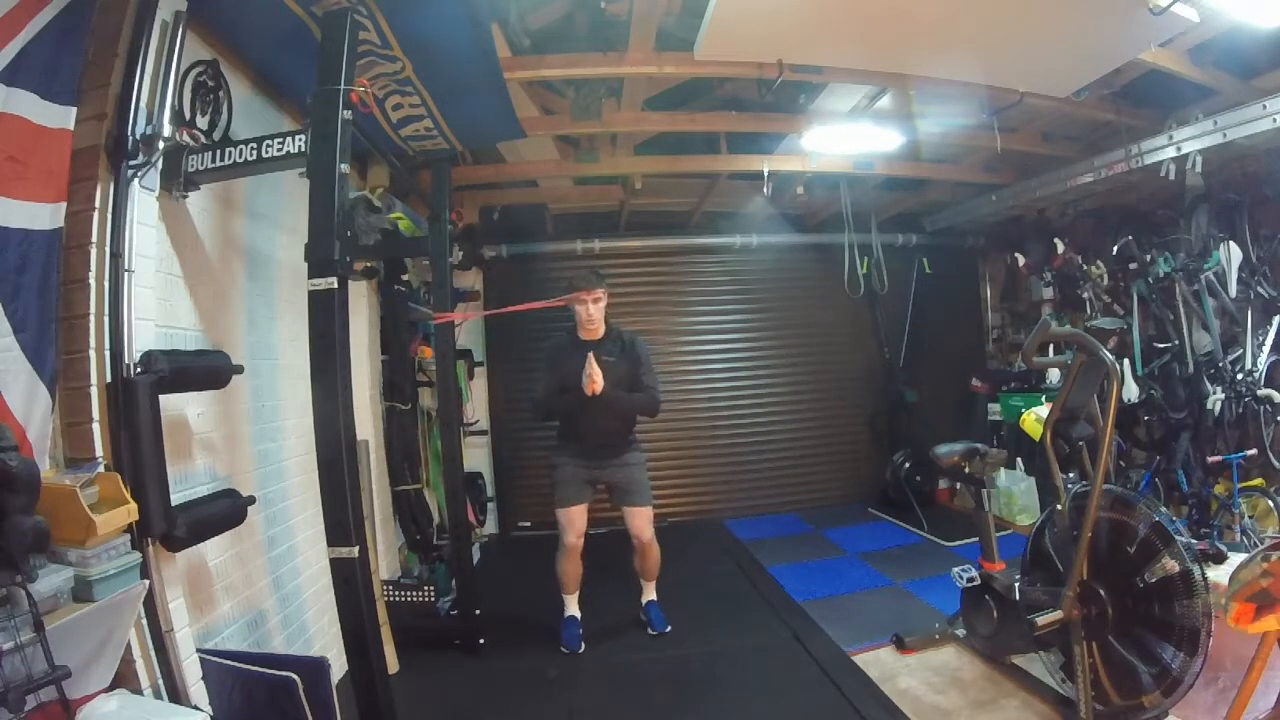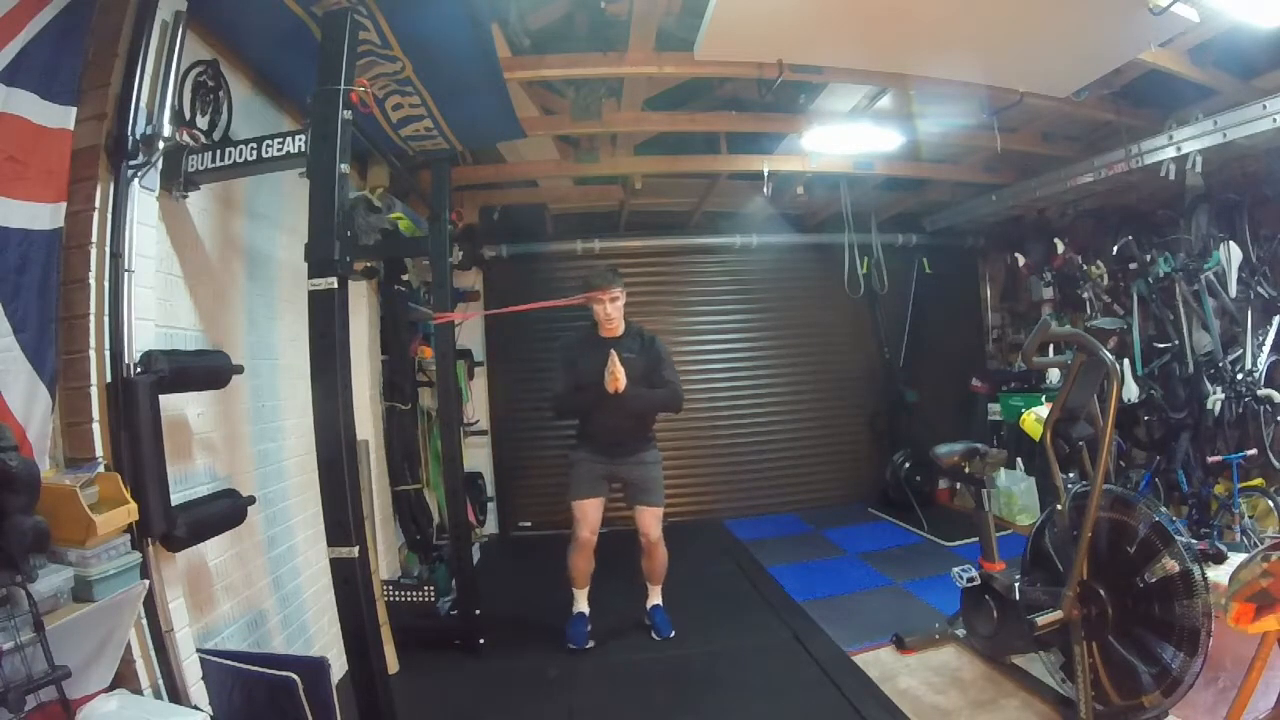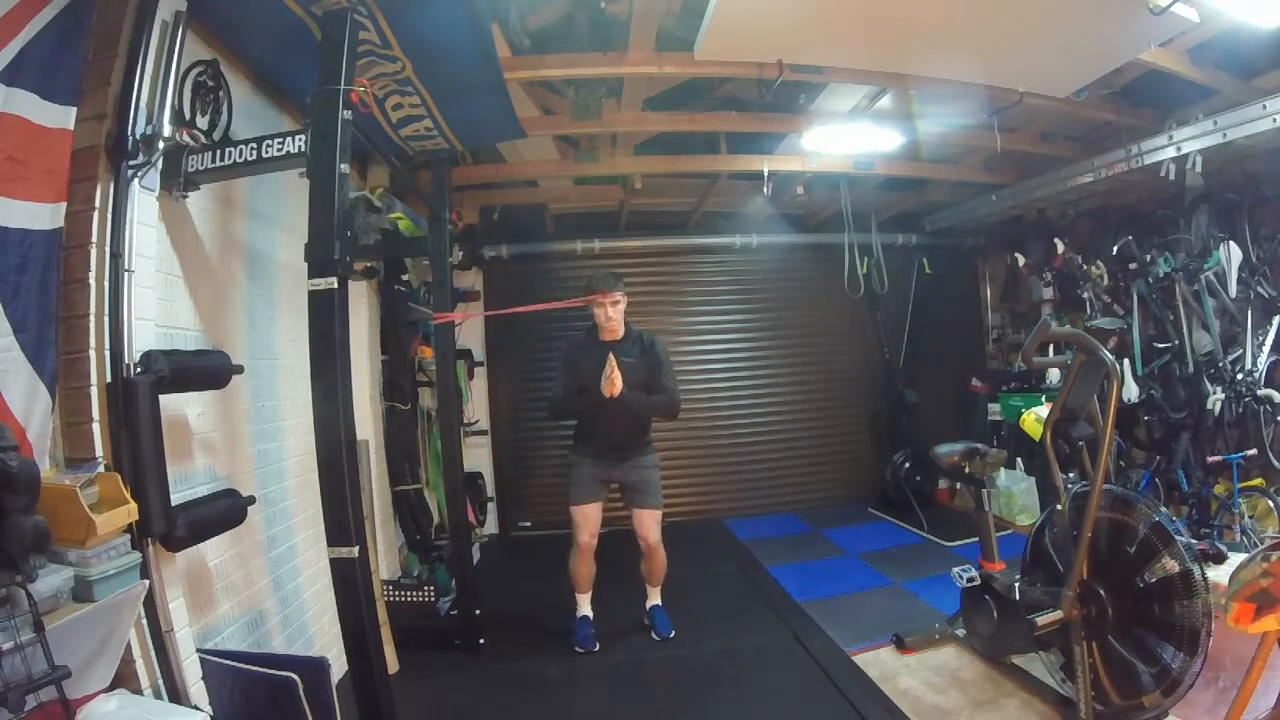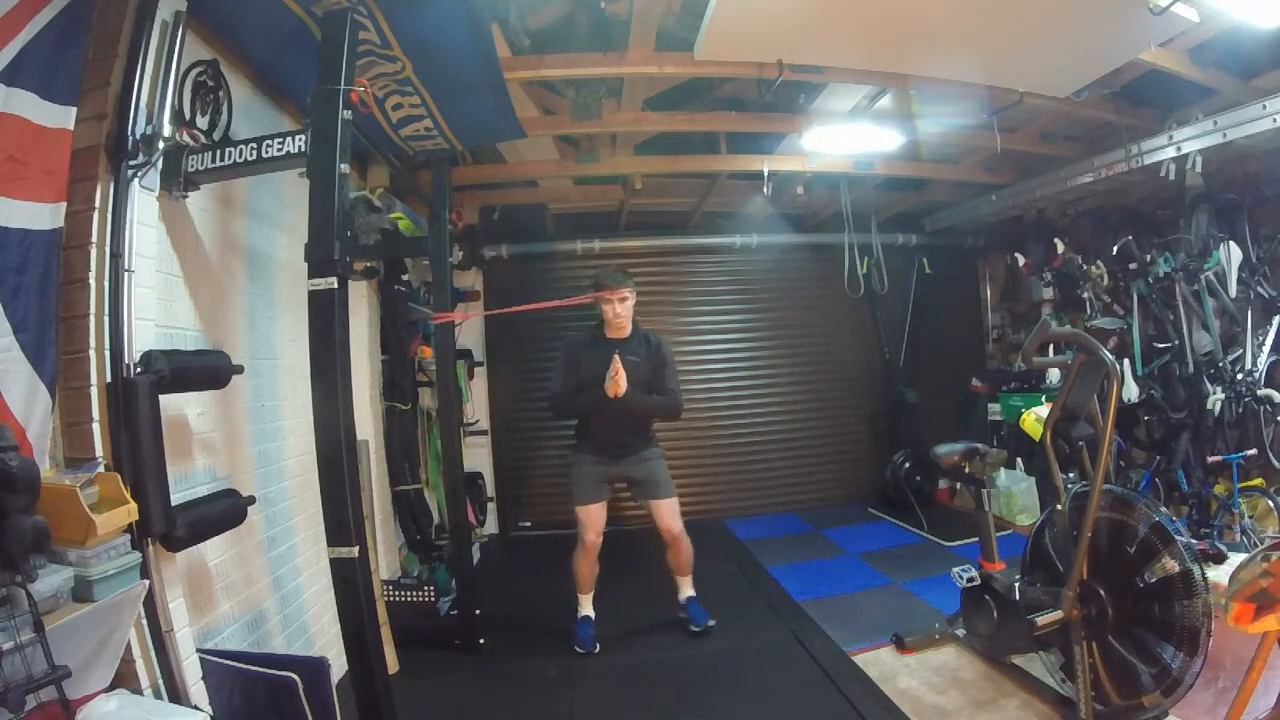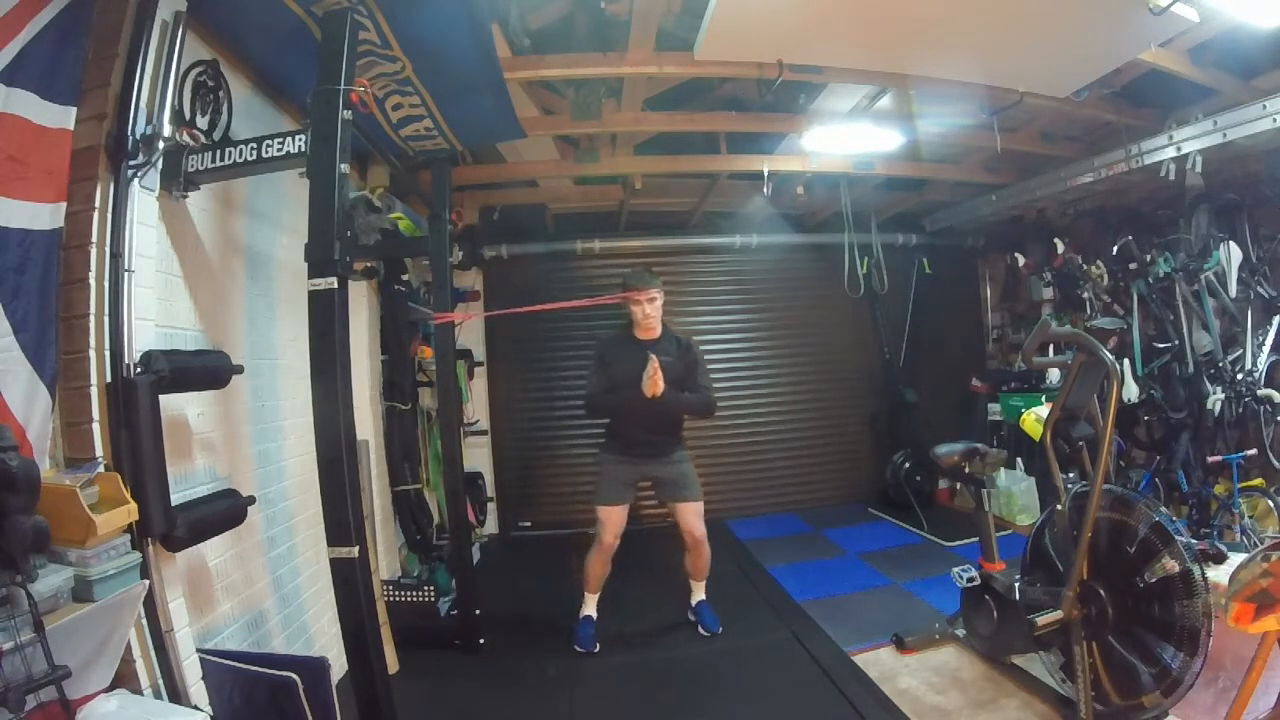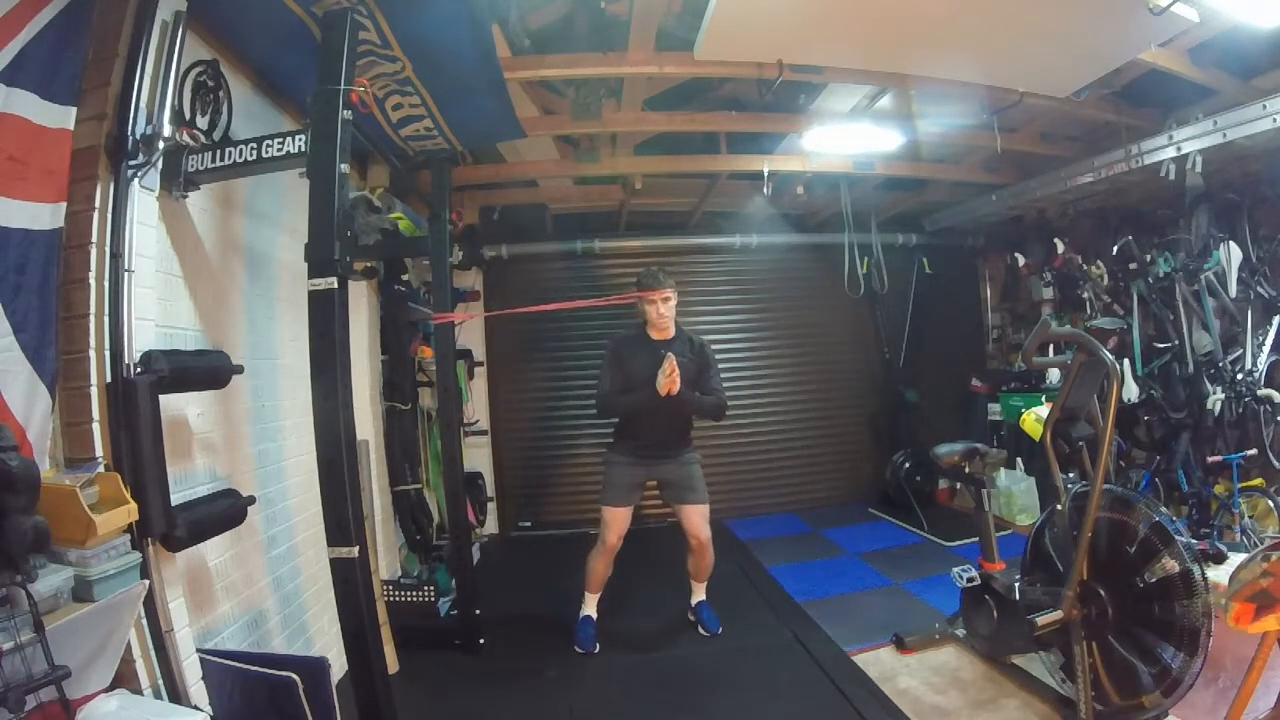
dt=0.4s
person 1, frame 1
left shoulder: (629, 346)
right shoulder: (558, 351)
left elbow: (651, 403)
right elbow: (545, 408)
left wrist: (605, 391)
right wrist: (581, 393)
left hip: (623, 456)
right hip: (573, 459)
left knee: (644, 537)
right knee: (571, 542)
left ankle: (649, 600)
right ankle: (571, 614)
person 1, frame 2
left shoulder: (648, 344)
right shoulder: (576, 347)
left elbow: (674, 399)
right elbow: (562, 406)
left wrist: (627, 389)
right wrist: (602, 390)
left hip: (640, 454)
right hip: (590, 455)
left knee: (652, 537)
right knee: (584, 536)
left ankle: (654, 605)
right ankle: (580, 611)
person 1, frame 3
left shoulder: (649, 347)
right shoulder: (577, 350)
left elbow: (671, 405)
right elbow: (559, 408)
left wrist: (623, 394)
right wrist: (599, 394)
left hip: (638, 457)
right hip: (589, 458)
left knee: (651, 541)
right knee: (584, 541)
left ankle: (654, 605)
right ankle: (584, 614)
person 1, frame 4
left shoulder: (653, 347)
right shoulder: (578, 347)
left elbow: (673, 407)
right elbow: (559, 405)
left wrist: (627, 395)
right wrist: (603, 394)
left hip: (642, 453)
right hip: (592, 456)
left knee: (674, 531)
right knee: (589, 540)
left ankle: (688, 597)
right ankle: (586, 614)
person 1, frame 5
left shoulder: (683, 347)
right shoulder: (609, 348)
left elbow: (706, 405)
right elbow: (593, 406)
left wrist: (664, 393)
right wrist: (639, 393)
left hip: (670, 455)
right hip: (619, 456)
left knee: (696, 535)
right knee: (606, 540)
left ankle: (699, 601)
right ankle: (588, 613)
person 1, frame 6
left shoulder: (696, 349)
right shoulder: (621, 348)
left elbow: (718, 409)
right elbow: (605, 407)
left wrist: (680, 393)
right wrist: (654, 391)
left hip: (679, 456)
right hip: (627, 458)
left knee: (701, 539)
right knee: (609, 541)
left ankle: (698, 602)
right ankle: (588, 614)
